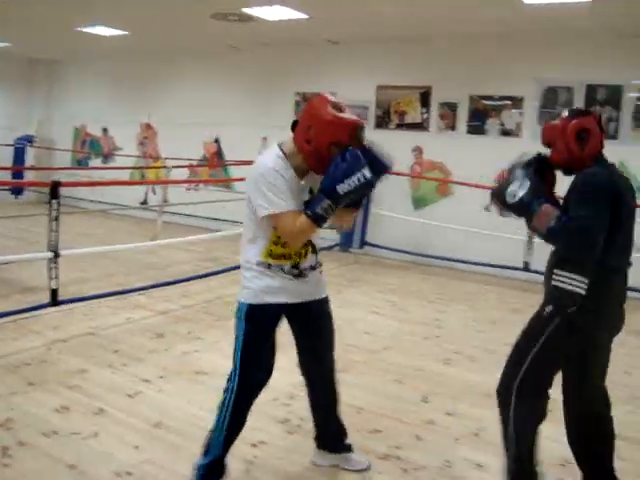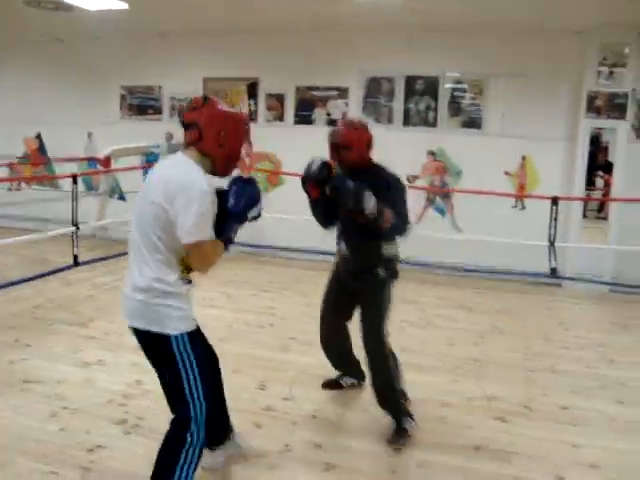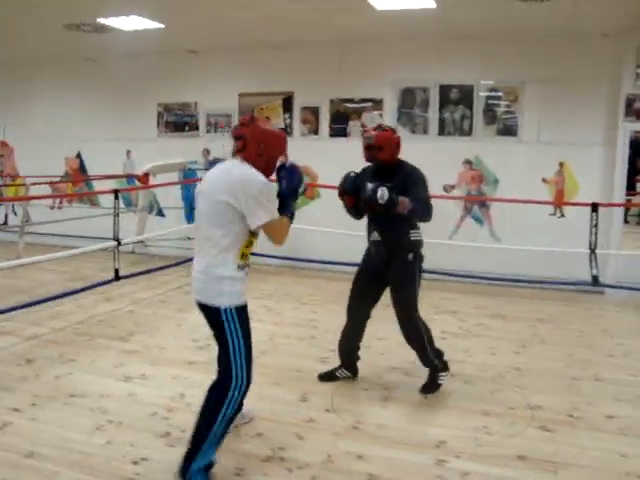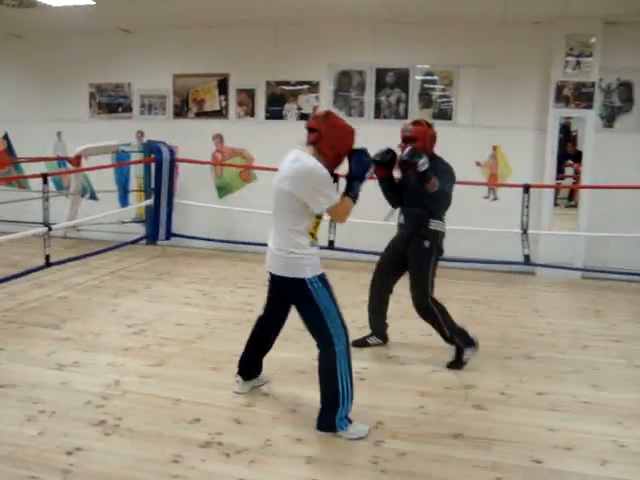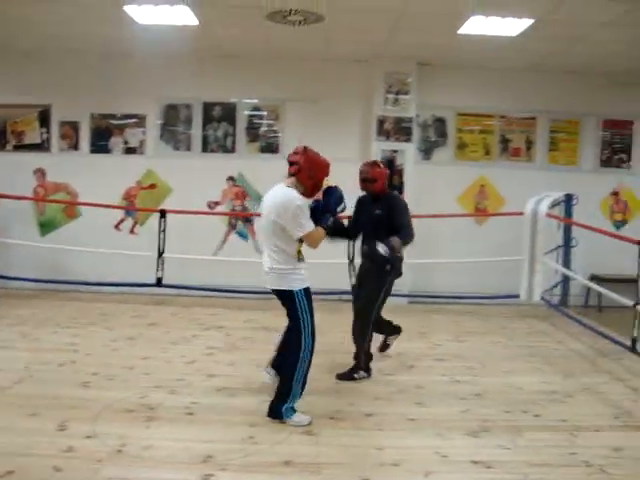
dt=1s
person 1, frame 1
left shoulder: (322, 164)
right shoulder: (270, 168)
left elbow: (345, 221)
right elbow: (294, 230)
left wrist: (356, 182)
right wrist: (337, 192)
left hip: (309, 287)
right hip: (263, 290)
left knee: (321, 374)
right knee: (247, 380)
left ankle: (332, 445)
person 1, frame 2
left shoulder: (170, 167)
right shoulder: (194, 184)
right elbow: (200, 259)
left wrist: (223, 212)
right wrist: (234, 218)
left hip: (146, 301)
right hip: (163, 311)
left knee: (206, 369)
right knee: (194, 412)
left ankle: (218, 442)
person 1, frame 3
left shoulder: (216, 174)
right shoulder: (250, 179)
right elbow: (277, 235)
right wrist: (288, 198)
left hip: (207, 285)
right hip: (224, 292)
left knee: (232, 355)
right knee: (235, 376)
left ankle: (221, 413)
person 1, frame 4
left shoulder: (293, 159)
right shoulder: (311, 170)
right elbow: (339, 215)
left wrist: (337, 177)
right wrist: (356, 179)
left hip: (279, 260)
right hip: (300, 266)
left knee: (272, 319)
right knee: (334, 337)
left ankle: (246, 375)
right ankle: (335, 419)
person 1, frame 5
left shoulder: (275, 192)
right shoulder: (292, 201)
right elbow: (313, 241)
left wrist: (316, 212)
right wrist: (330, 212)
left hip: (276, 275)
right hip: (291, 279)
left knee: (299, 325)
right knee: (301, 339)
left ankle: (278, 366)
right ankle: (282, 407)
person 2, frame 1
left shoulder: (594, 181)
right shoulder: (609, 181)
left elbow: (580, 247)
left wrist: (533, 203)
right wrist: (545, 196)
left hip: (575, 305)
right hip: (601, 306)
left knee: (518, 390)
right knee: (587, 400)
person 2, frame 2
left shoulder: (385, 181)
right shoulder: (336, 177)
left elbow: (400, 227)
right elbow: (327, 222)
left wrist: (371, 208)
right wrist: (315, 193)
left hip: (377, 266)
right hip: (347, 262)
left knee: (374, 338)
right knee: (330, 324)
left ankle: (400, 412)
right ankle: (351, 373)
person 2, frame 3
left shoulder: (410, 175)
right shoulder: (367, 175)
left elbow: (424, 212)
right elbow: (357, 212)
left wrist: (388, 198)
right wrist: (350, 198)
left hip: (406, 253)
right hip: (377, 250)
left knee: (407, 314)
right knee: (357, 308)
left ankle: (437, 367)
right ankle: (347, 365)
person 2, frame 4
left shoulder: (441, 169)
right shoulder: (412, 164)
left elbow: (441, 203)
right elbow: (397, 200)
left wrist: (422, 171)
right wrist: (383, 174)
left hip: (428, 239)
right hip: (406, 234)
left knee: (423, 298)
right knee: (381, 283)
left ankle: (464, 343)
right ankle: (378, 333)
person 2, frame 5
left shoulder: (395, 203)
right shoulder: (362, 203)
left elbow: (407, 235)
right elbow: (352, 232)
left wrist: (386, 248)
right wrist: (336, 229)
left hip: (386, 264)
right hip: (368, 261)
left knee: (365, 310)
right knee: (361, 308)
left ankle: (362, 366)
right ankle: (390, 329)
